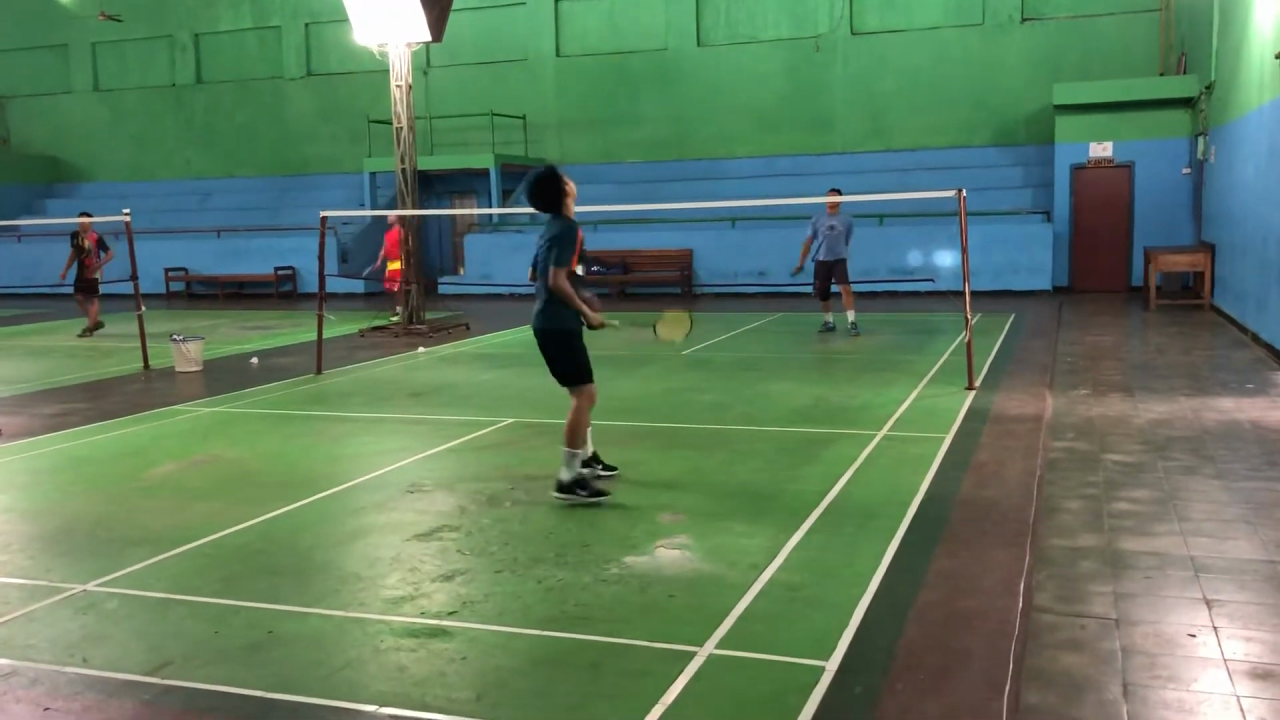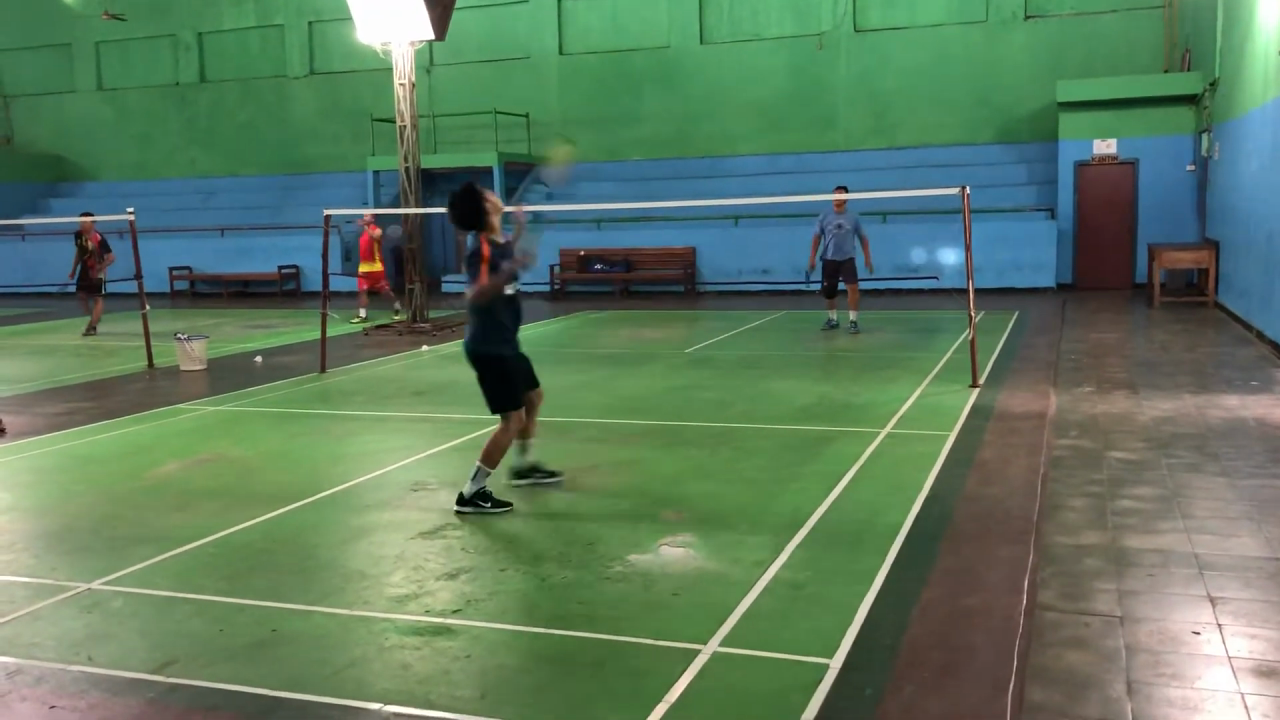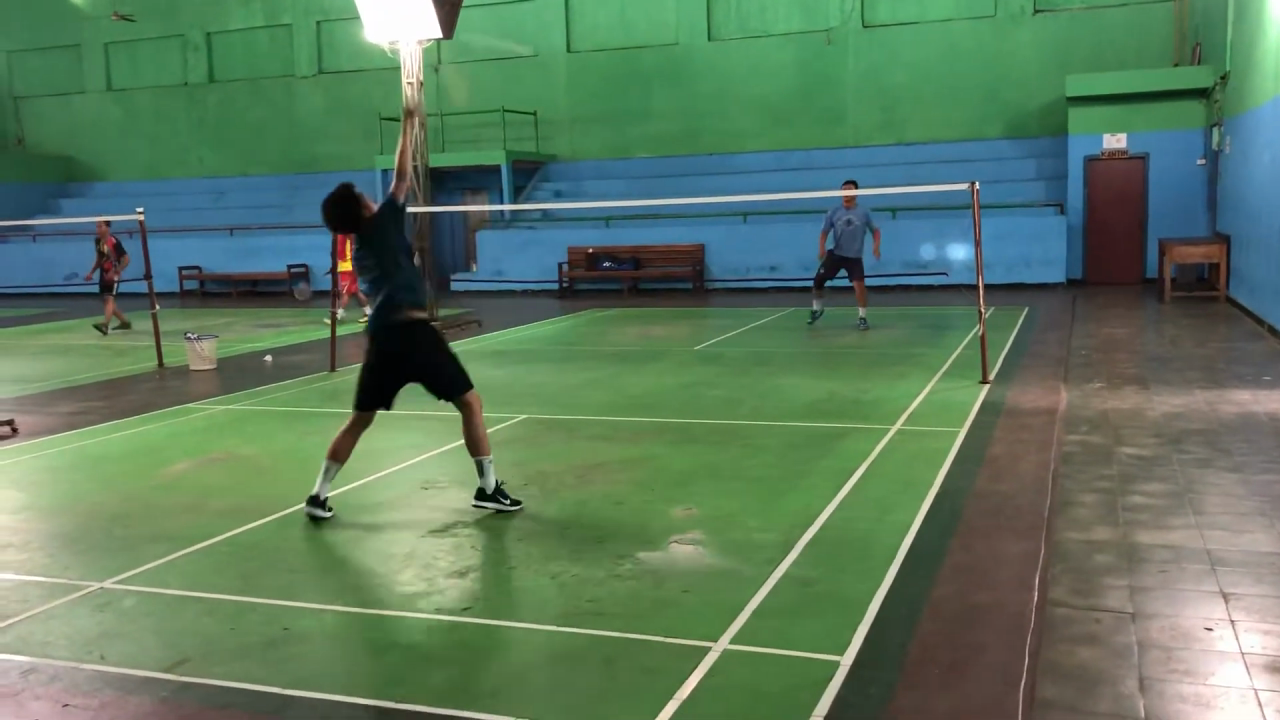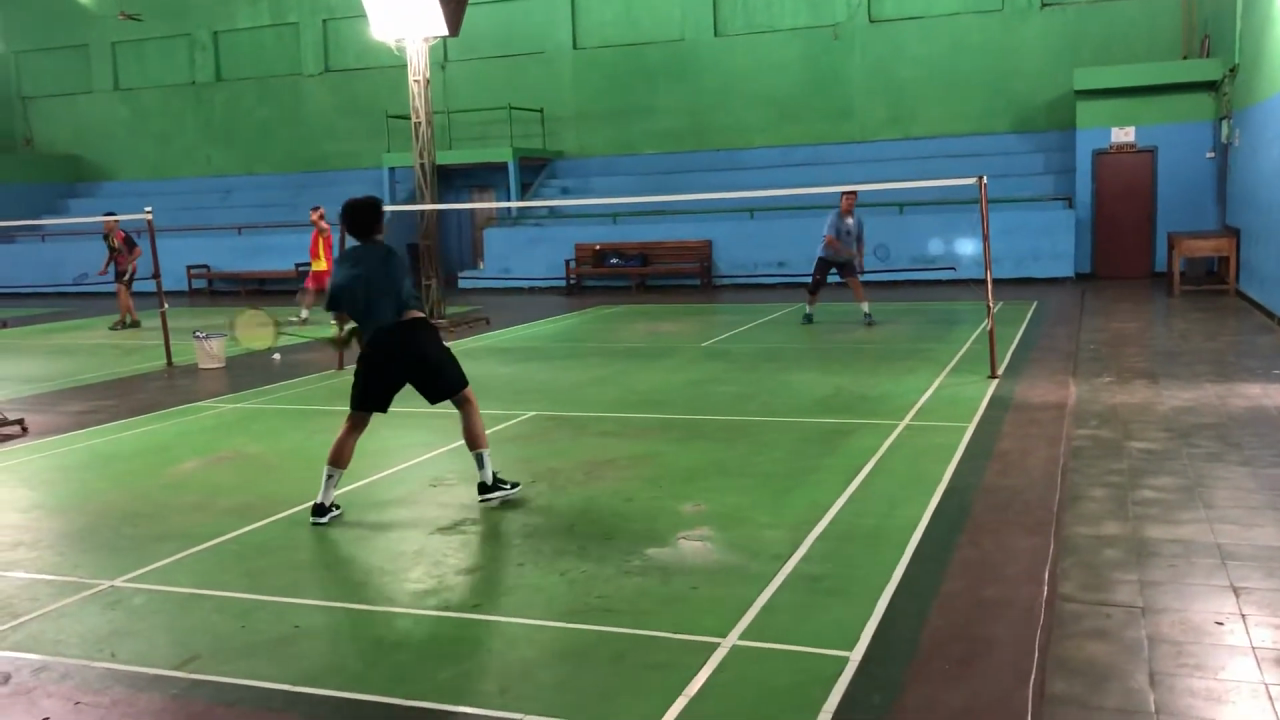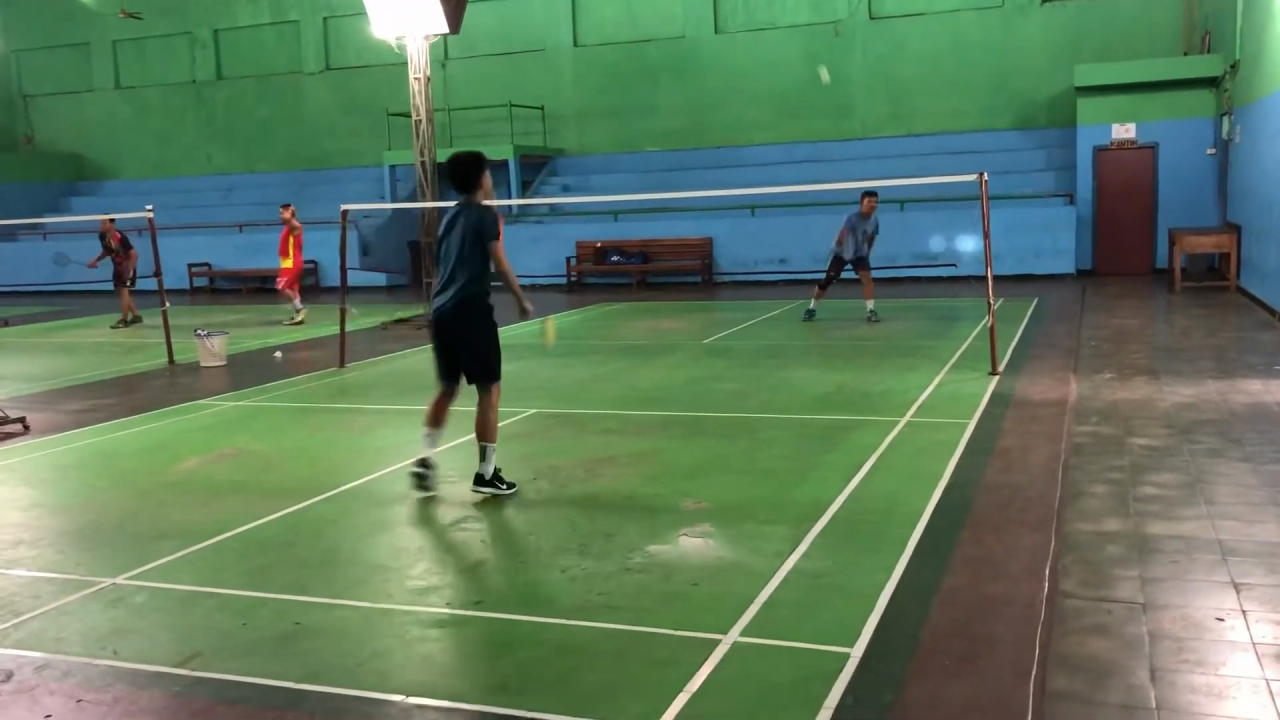
dt=0.4s
person 1, frame 1
left shoulder: (554, 227)
right shoulder: (568, 229)
left elbow: (535, 275)
right elbow: (556, 279)
right wrist: (585, 310)
left hip: (558, 322)
right hip: (557, 325)
left knee: (585, 390)
right knee: (583, 394)
left ankle: (584, 456)
right ankle: (569, 479)
person 1, frame 2
left shoulder: (499, 245)
right shoulder: (483, 249)
right elbow: (476, 296)
left wrist: (518, 225)
right wrist: (510, 270)
left hip: (499, 344)
right hip: (491, 348)
left knee: (532, 396)
right knee: (513, 417)
left ankle: (525, 465)
right ankle: (471, 494)
person 1, frame 3
left shoulder: (360, 250)
right shoulder: (384, 224)
right elbow: (402, 175)
right wrist: (407, 125)
left hip: (382, 337)
right hip: (416, 329)
left knee: (359, 421)
right knee: (470, 405)
left ankle: (319, 495)
right ankle: (488, 488)
person 1, frame 4
left shoulder: (341, 266)
right shoulder: (391, 255)
left elbow: (342, 314)
left hip: (375, 345)
right hip: (412, 333)
left knee: (355, 423)
right knee: (467, 400)
left ankle: (323, 502)
right ankle: (487, 481)
person 1, frame 5
left shoulder: (451, 218)
right shoulder: (486, 215)
right elbow: (500, 266)
right wrist: (522, 301)
left hip: (442, 312)
right hip: (471, 310)
left knee: (446, 390)
right knee: (489, 391)
left ankle: (426, 458)
right ankle: (485, 475)
